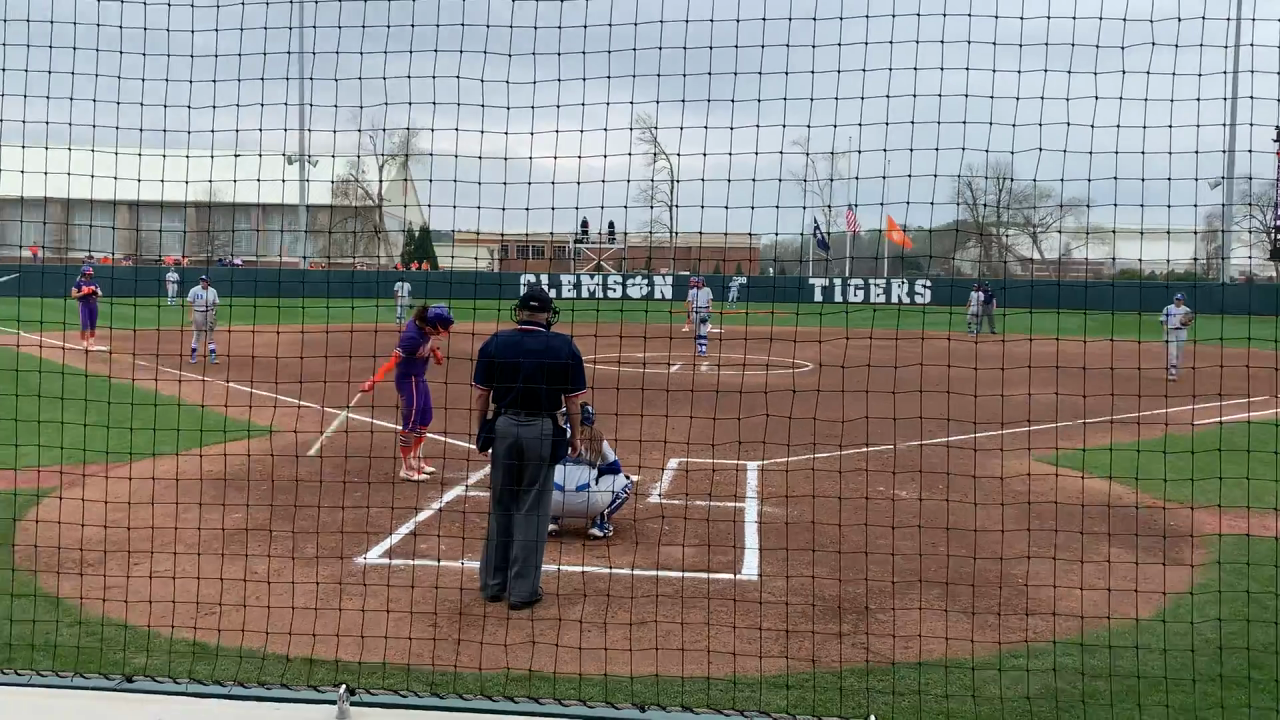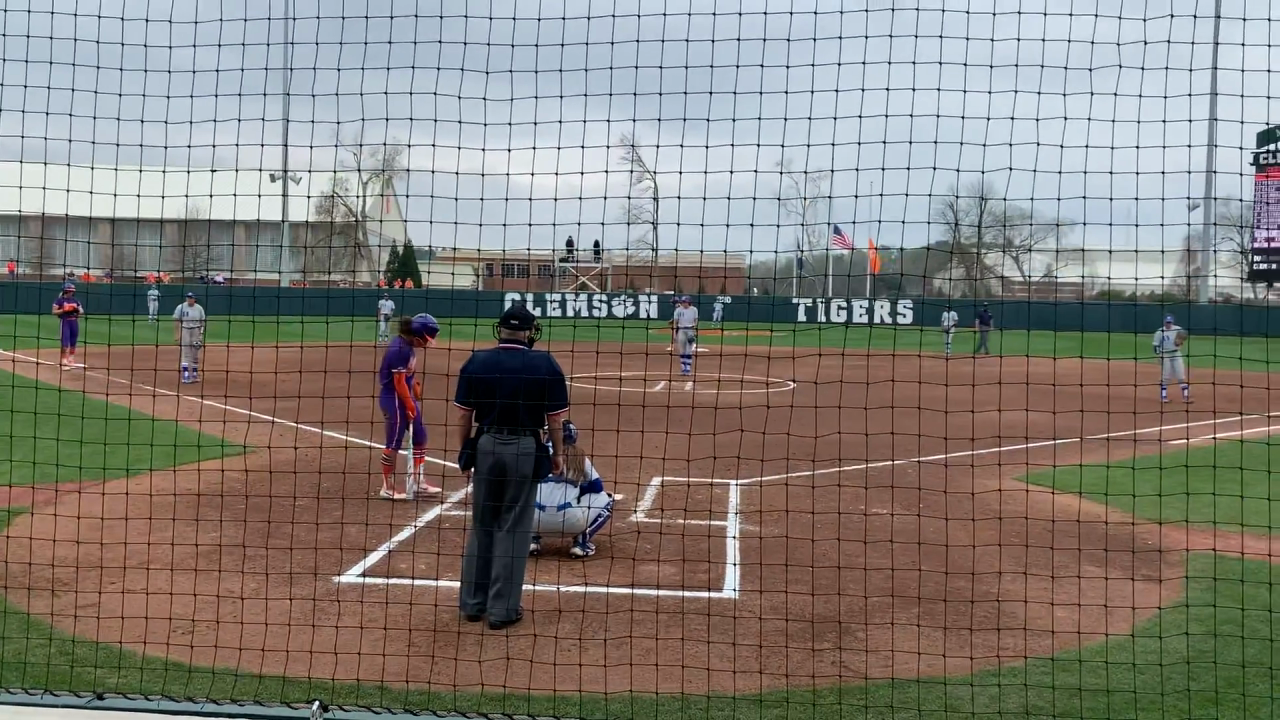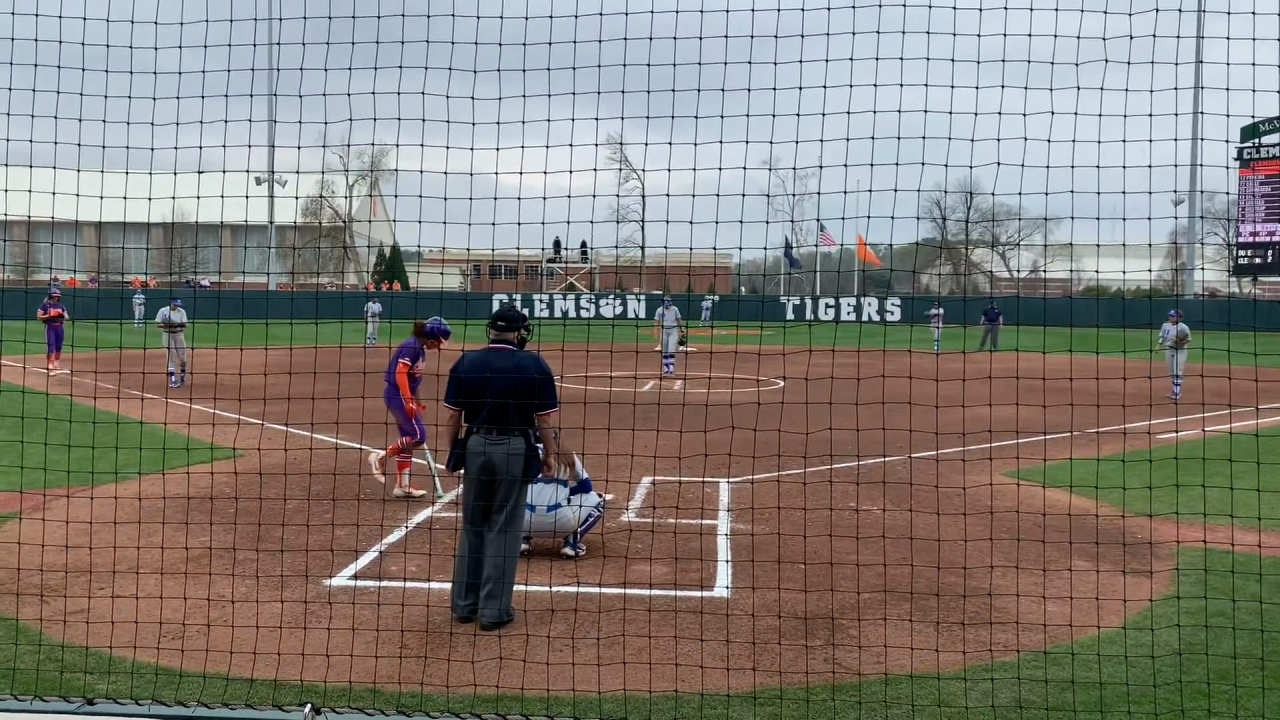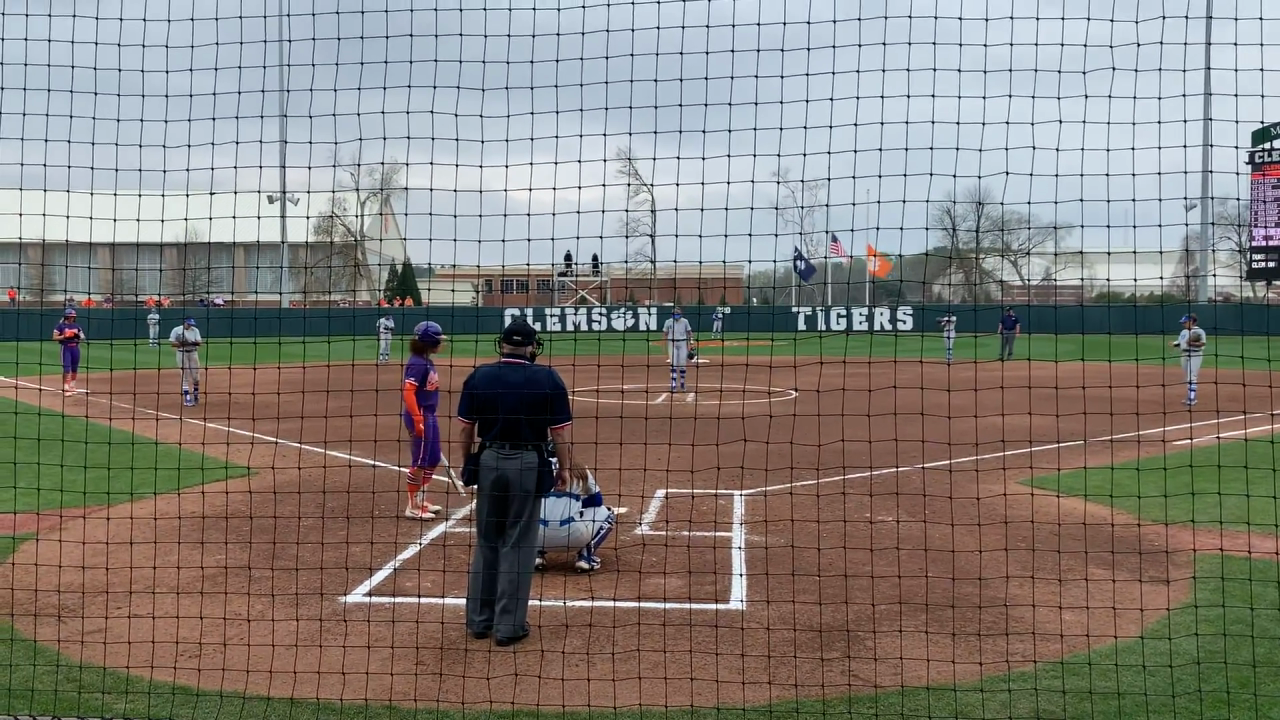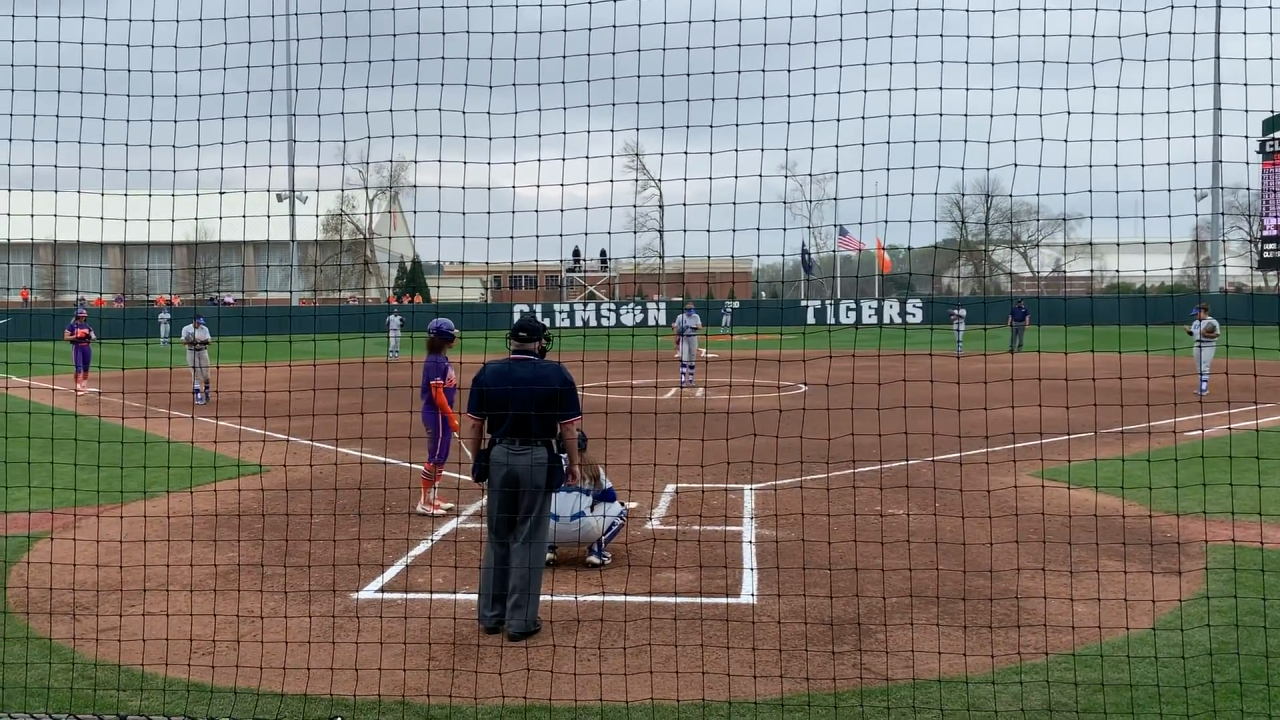
dt=1s
person 1, frame 1
left shoulder: (495, 342)
right shoulder: (563, 346)
left elbow: (481, 395)
right elbow: (572, 400)
left wrist: (480, 433)
right wrist: (575, 436)
left hip: (503, 427)
right hip: (542, 431)
left knee: (500, 505)
right knee: (532, 509)
left ankle: (493, 583)
right ankle: (522, 589)
person 1, frame 2
left shoulder: (476, 361)
right shoulder: (545, 364)
left elbow: (463, 415)
right elbow: (554, 418)
left wrist: (465, 452)
right wrist: (557, 453)
left hip: (485, 446)
right hip: (525, 449)
left knee: (481, 524)
right knee: (514, 528)
left ankle: (473, 602)
right ankle: (502, 609)
person 1, frame 3
left shoulder: (466, 362)
right shoulder: (534, 364)
left elbow: (453, 415)
right elbow: (545, 418)
left wrist: (454, 452)
right wrist: (550, 454)
left hip: (476, 447)
right hip: (516, 450)
left knee: (472, 526)
right knee: (504, 529)
left ankle: (464, 604)
right ankle: (494, 610)
person 1, frame 4
left shoulder: (479, 376)
right shoulder: (547, 378)
left elbow: (466, 428)
right elbow: (560, 431)
left wrist: (467, 465)
right wrist: (564, 467)
left hip: (488, 461)
right hip: (528, 464)
left knee: (486, 542)
right knee: (518, 544)
left ankle: (479, 619)
right ankle: (508, 625)
person 1, frame 5
left shoulder: (488, 372)
right shoulder: (556, 374)
left elbow: (475, 424)
right elbow: (568, 426)
left wrist: (477, 461)
right wrist: (573, 462)
left hip: (499, 457)
right hip: (538, 459)
left knee: (497, 537)
right knee: (530, 539)
left ankle: (491, 615)
right ankle: (521, 620)
person 2, frame 1
left shoulder: (424, 326)
right shoulder: (412, 336)
right elbow: (393, 360)
left wrist: (434, 350)
right wrist: (374, 380)
left hip: (419, 377)
right hip: (409, 380)
left knee: (426, 417)
right knee: (411, 423)
left ankle: (415, 460)
right ankle: (407, 468)
person 2, frame 2
left shoulder: (407, 344)
right shoulder: (400, 348)
right elbow: (399, 382)
left wrist: (415, 385)
right wrist: (410, 406)
left hip: (406, 397)
right hip: (394, 398)
left knee: (420, 438)
right knee: (394, 443)
left ankle: (418, 483)
right ankle: (387, 488)
person 2, frame 3
left shoulder: (420, 348)
right shoulder: (411, 345)
right elbow: (400, 373)
left wrist: (416, 401)
right wrist: (408, 400)
left hip: (405, 396)
right hip: (398, 395)
left knee: (408, 438)
right knee: (419, 435)
left ankle: (402, 486)
right ankle: (381, 457)
person 2, frame 4
left shoulder: (426, 361)
right shoulder: (418, 363)
right elbow: (408, 392)
right wrist: (417, 419)
left hip: (429, 415)
right hip: (419, 417)
left knee: (433, 459)
right knee: (419, 461)
left ankle: (421, 501)
right ankle: (413, 507)
person 2, frame 5
left shoulder: (441, 359)
right shoulder: (436, 361)
right elbow: (437, 394)
left wrist: (449, 416)
right wrist: (452, 417)
left hip: (440, 414)
right hip: (436, 414)
left knee: (441, 456)
right knee: (435, 457)
left ankle: (432, 498)
right ankle: (424, 503)
